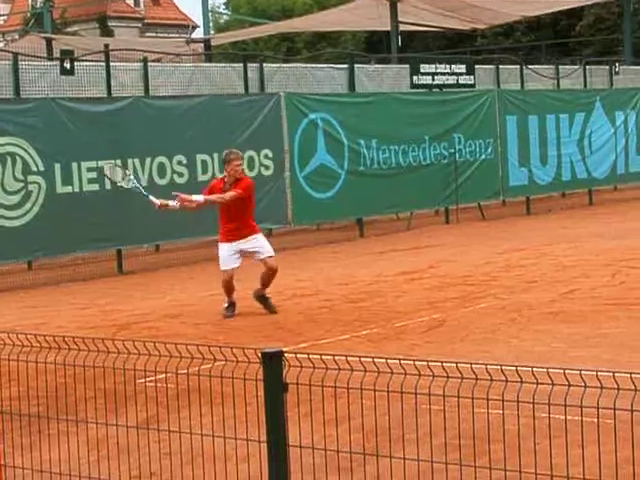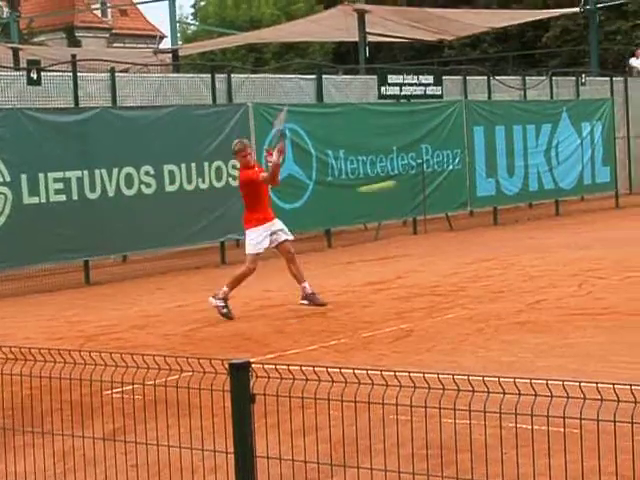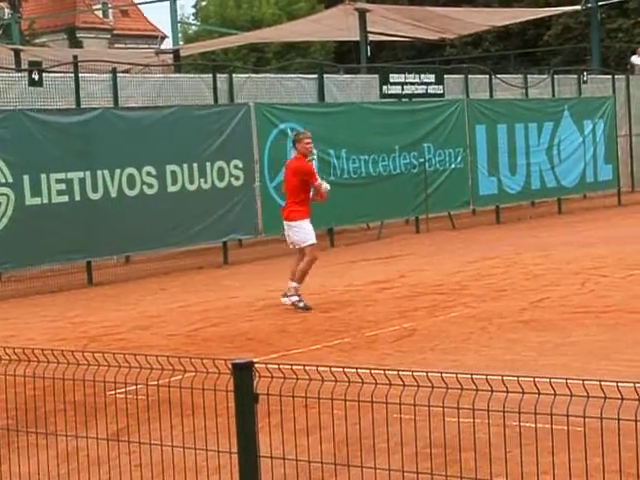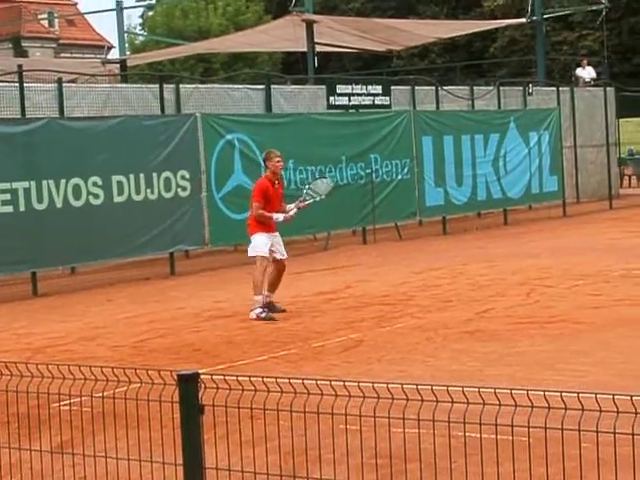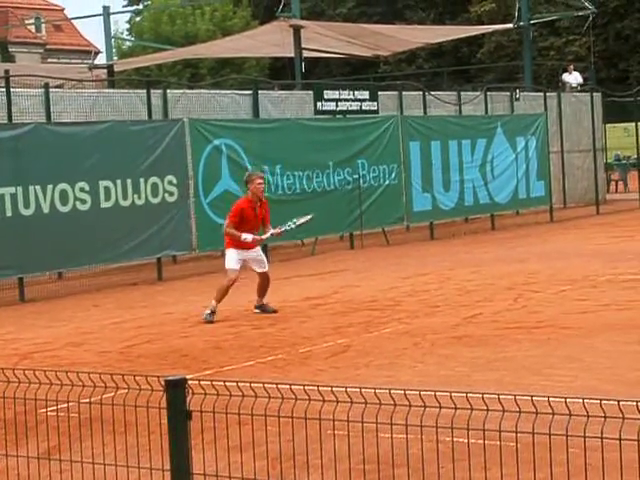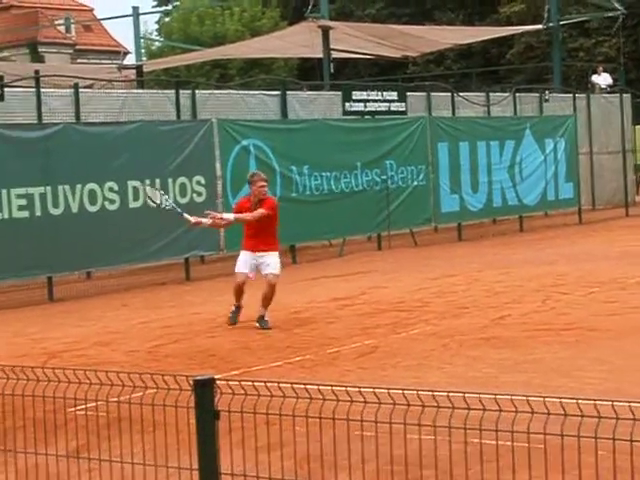
dt=0.5s
person 1, frame 1
left shoulder: (247, 183)
right shoulder: (216, 184)
left elbow: (224, 199)
right elbow: (195, 204)
left wrist: (196, 198)
right wrist: (172, 203)
left hip: (251, 235)
right hip: (227, 239)
left knee: (272, 266)
right knee: (228, 277)
left ankle: (261, 293)
right ankle: (230, 302)
person 1, frame 2
left shoulder: (255, 167)
right shoulder: (245, 175)
left elbow: (274, 181)
right elbow: (269, 177)
left wrist: (273, 162)
left hip: (270, 220)
right hip: (255, 226)
left knee: (290, 253)
right knee: (251, 266)
left ankle: (308, 293)
right ankle: (221, 297)
person 1, frame 3
left shoulder: (291, 164)
right shoulder: (305, 166)
right elbow: (321, 194)
left wrist: (312, 194)
right wrist: (324, 187)
left hip: (290, 215)
right hip: (298, 216)
left knee: (303, 254)
right knee: (311, 254)
left ankle: (293, 292)
right ankle: (292, 293)
person 1, frame 4
left shoulder: (279, 183)
right shoulder: (261, 185)
right elbow: (256, 213)
left wrist: (293, 207)
right wrist: (279, 217)
left hip: (271, 230)
right hip: (259, 230)
left knee: (280, 265)
right knee: (261, 265)
left ankle: (267, 300)
right ankle: (257, 308)
person 1, frame 5
left shoulder: (264, 203)
right shoulder: (239, 206)
left elbow: (266, 226)
right elbow: (228, 230)
left wrist: (272, 231)
right wrist: (247, 237)
left hip: (252, 247)
right hip: (235, 247)
left knee: (265, 276)
right knee: (232, 278)
left ankle: (260, 304)
right ankle: (212, 309)
person 1, frame 6
left shoulder: (271, 203)
right shoulder: (242, 204)
left elbow: (251, 217)
right elbow: (225, 223)
left wrist: (225, 215)
right wrist: (203, 221)
left hip: (269, 251)
right hip: (248, 251)
left knee: (272, 282)
right knee: (239, 282)
left ankle: (262, 316)
right ankle: (237, 306)
